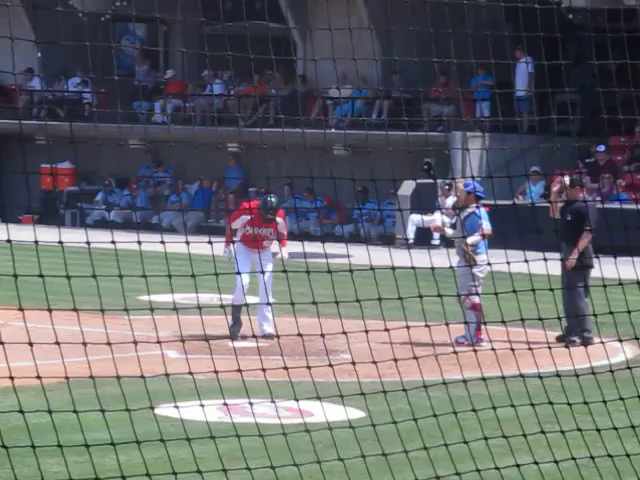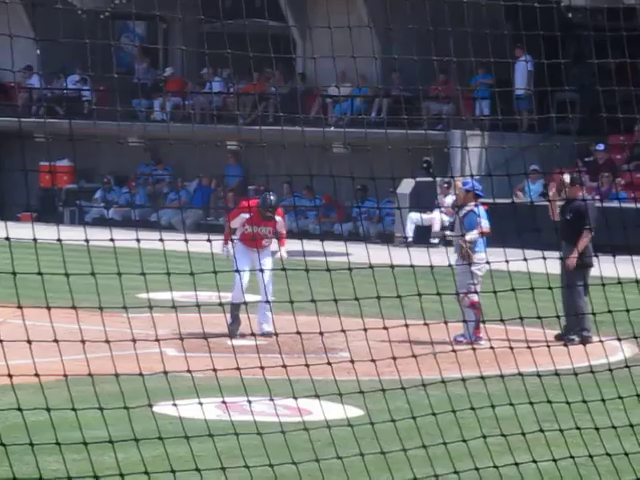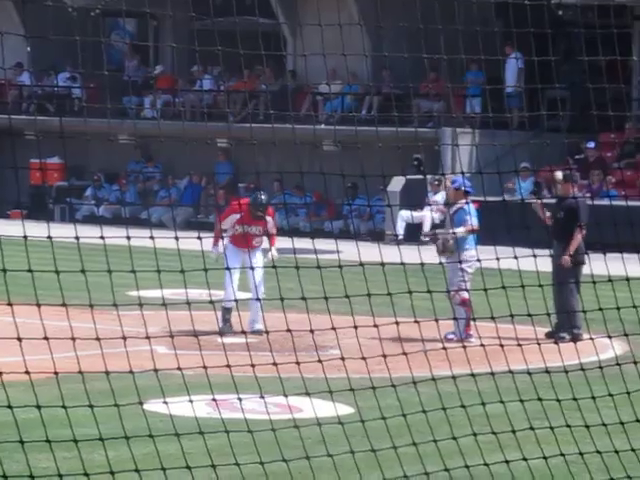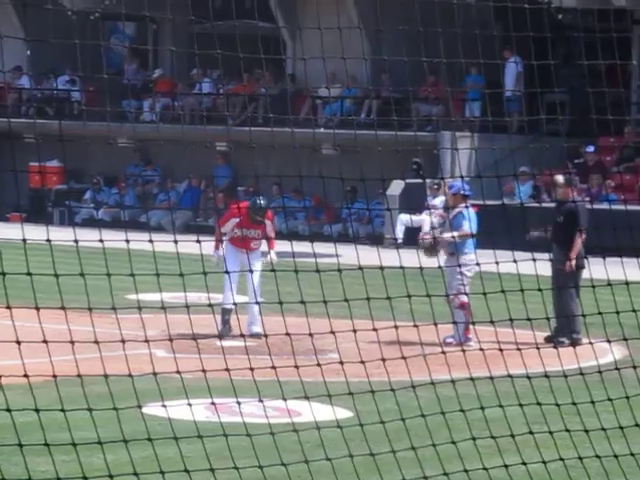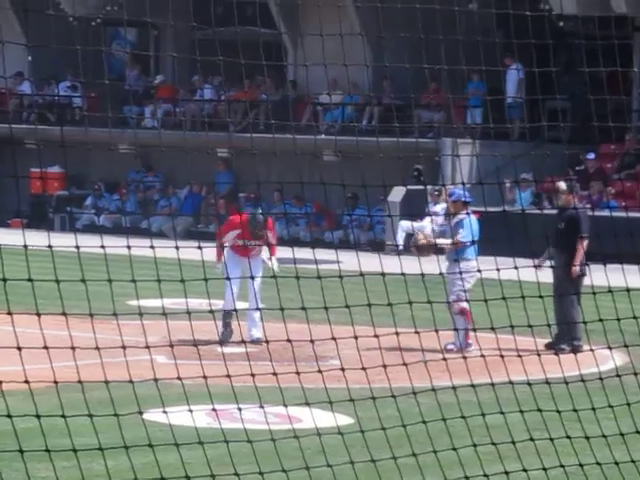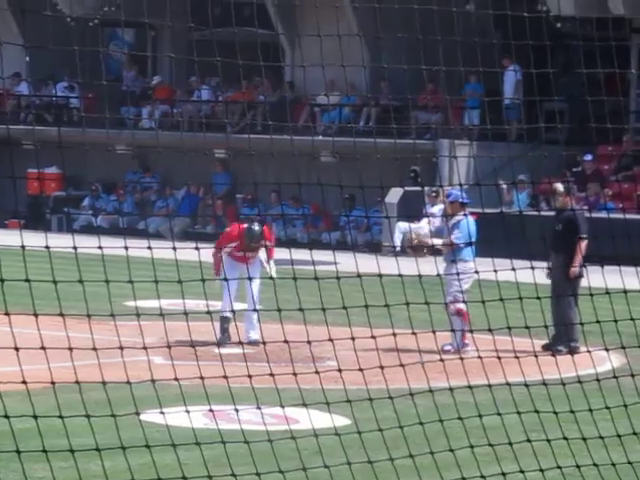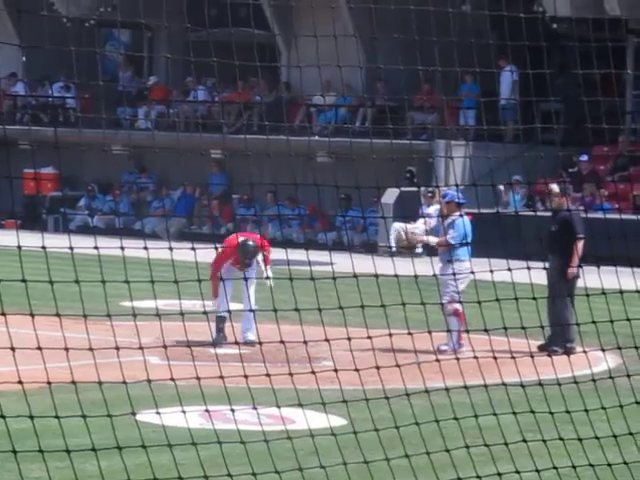
dt=0.1s
person 1, frame 1
left shoulder: (587, 206)
right shoulder: (568, 204)
left elbow: (588, 234)
right elbow: (555, 215)
left wrist: (575, 254)
right wrist: (555, 195)
left hip: (580, 255)
right hip: (567, 253)
left knee: (579, 294)
right knee: (568, 294)
left ankle: (585, 334)
right ankle: (572, 331)
person 1, frame 2
left shoulder: (586, 205)
right shoulder: (568, 203)
left elbow: (588, 233)
right elbow: (555, 217)
left wrist: (576, 254)
right wrist: (553, 198)
left hip: (580, 254)
right hip: (567, 252)
left knee: (578, 293)
right knee: (567, 293)
left ankle: (584, 333)
right ankle: (571, 329)
person 1, frame 3
left shoulder: (578, 202)
right shoulder: (560, 201)
left elbow: (580, 230)
right elbow: (552, 222)
left wrist: (569, 253)
right wrist: (540, 210)
left hip: (571, 252)
right hip: (558, 250)
left knee: (570, 291)
right knee: (559, 290)
left ankle: (575, 331)
right ankle: (561, 327)
person 1, frame 4
left shoulder: (578, 206)
right shoulder: (560, 206)
left elbow: (581, 234)
left wrist: (572, 257)
left hip: (571, 256)
right hip: (558, 255)
left knee: (570, 295)
right knee: (558, 294)
left ankle: (575, 335)
right ankle: (562, 331)
person 1, frame 5
left shoulder: (578, 213)
right shoulder: (561, 212)
left elbow: (583, 240)
left wrist: (577, 263)
right wrist: (545, 257)
left hip: (571, 264)
right hip: (559, 262)
left knee: (570, 302)
right knee: (559, 301)
left ankle: (575, 342)
right ankle: (561, 338)
person 1, frame 6
left shoulder: (576, 214)
right shoulder: (559, 214)
left elbow: (583, 240)
left wrist: (576, 264)
right wrist: (551, 264)
left hip: (570, 264)
right hip: (558, 263)
left knee: (568, 304)
right knee: (557, 302)
left ankle: (573, 343)
right ankle: (559, 339)
person 1, frame 7
left shoulder: (572, 215)
right shoulder: (555, 214)
left elbow: (579, 240)
left wrist: (574, 265)
left hip: (566, 265)
right hip: (554, 264)
left knee: (564, 304)
right knee: (553, 303)
left ankle: (568, 344)
right ankle: (555, 340)
person 2, frame 1
left shoulder: (477, 212)
right shoulder: (465, 213)
left elbow: (487, 231)
left wrist: (470, 241)
right wrist: (444, 229)
left hip: (474, 260)
right hip: (466, 259)
left knee: (471, 297)
right knee: (464, 297)
left ankle: (477, 336)
right ankle: (469, 334)
person 2, frame 2
left shoulder: (475, 211)
right shoulder: (463, 211)
left elbow: (485, 229)
left wrist: (467, 238)
left hip: (473, 258)
right hip: (464, 258)
left knee: (469, 295)
right knee: (463, 295)
left ankle: (476, 335)
right ankle: (469, 332)
person 2, frame 3
left shoulder: (466, 208)
right shoulder: (455, 208)
left elbow: (473, 227)
left wrist: (451, 233)
left hip: (463, 255)
right hip: (454, 255)
left knee: (460, 292)
right knee: (454, 292)
left ankle: (466, 332)
right ankle: (460, 330)
person 2, frame 4
left shoulder: (465, 212)
right shoulder: (455, 212)
left elbow: (465, 233)
left wrist: (443, 236)
right wrist: (436, 237)
left hip: (462, 259)
right hip: (454, 258)
left knee: (459, 297)
right knee: (453, 296)
left ankle: (465, 336)
right ankle: (459, 334)
person 2, frame 5
left shoulder: (467, 219)
right shoulder: (456, 219)
left elbow: (459, 241)
right elbow: (450, 238)
left wrist: (437, 241)
left hip: (464, 265)
right hip: (456, 265)
left knee: (458, 302)
right knee: (455, 302)
left ankle: (465, 342)
right ankle: (460, 340)
person 2, frame 6
left shoulder: (464, 221)
right shoulder: (453, 220)
left elbow: (452, 242)
right elbow: (447, 240)
left wrist: (431, 241)
left hip: (461, 266)
right hip: (453, 266)
left knee: (455, 303)
right knee: (453, 303)
left ankle: (461, 342)
right ankle: (458, 341)
person 2, frame 7
left shoulder: (461, 221)
right shoulder: (448, 220)
left elbow: (446, 241)
right elbow: (439, 237)
left wrist: (425, 238)
left hip: (457, 266)
right hip: (449, 266)
left knee: (451, 303)
right knee: (449, 304)
left ankle: (457, 343)
right ankle: (454, 342)
person 3, frame 1
left shoulder: (279, 216)
right shoulder: (246, 210)
left elbow: (282, 232)
right elbow: (231, 225)
left wrist: (283, 247)
right wrist: (228, 245)
left hip: (264, 252)
right hip: (244, 249)
left knee: (266, 288)
right knee: (242, 283)
person 3, frame 2
left shoulder: (278, 214)
right shoulder: (246, 209)
left elbow: (281, 232)
right elbow: (230, 224)
left wrist: (282, 247)
right wrist: (226, 244)
left hip: (264, 251)
right hip: (243, 248)
left knee: (266, 287)
right knee: (241, 282)
left ankle: (265, 326)
person 3, frame 3
left shoulder: (268, 214)
right shoulder: (236, 209)
left elbow: (272, 232)
right elbow: (220, 225)
left wrist: (272, 248)
right wrist: (216, 245)
left hip: (255, 252)
right hip: (234, 249)
left knee: (257, 288)
right knee: (231, 285)
person 3, frame 4
left shoulder: (267, 217)
right shoulder: (236, 212)
left elbow: (270, 235)
right elbow: (220, 229)
left wrist: (271, 251)
right wrist: (217, 249)
left hip: (254, 253)
right hip: (233, 250)
left knee: (255, 289)
right knee: (230, 285)
person 3, frame 5
left shoulder: (268, 225)
right shoulder: (235, 222)
left elbow: (272, 242)
right elbow: (220, 238)
left wrist: (273, 258)
right wrist: (219, 260)
left hip: (255, 258)
right hip: (234, 256)
left knee: (255, 293)
right knee: (231, 291)
person 3, frame 6
left shoulder: (265, 233)
right shoulder: (233, 233)
left elbow: (270, 245)
right elbow: (217, 252)
left wrist: (271, 262)
right wrist: (217, 275)
left hip: (253, 262)
right hip: (232, 261)
left knee: (253, 296)
right knee: (229, 295)
person 3, frame 7
left shoulder: (261, 243)
right shoulder: (228, 250)
left elbow: (266, 250)
right elbow: (215, 271)
left wrist: (267, 268)
right wrist: (215, 297)
left hip: (250, 260)
right hip: (228, 262)
left knee: (249, 295)
right knee: (224, 295)
